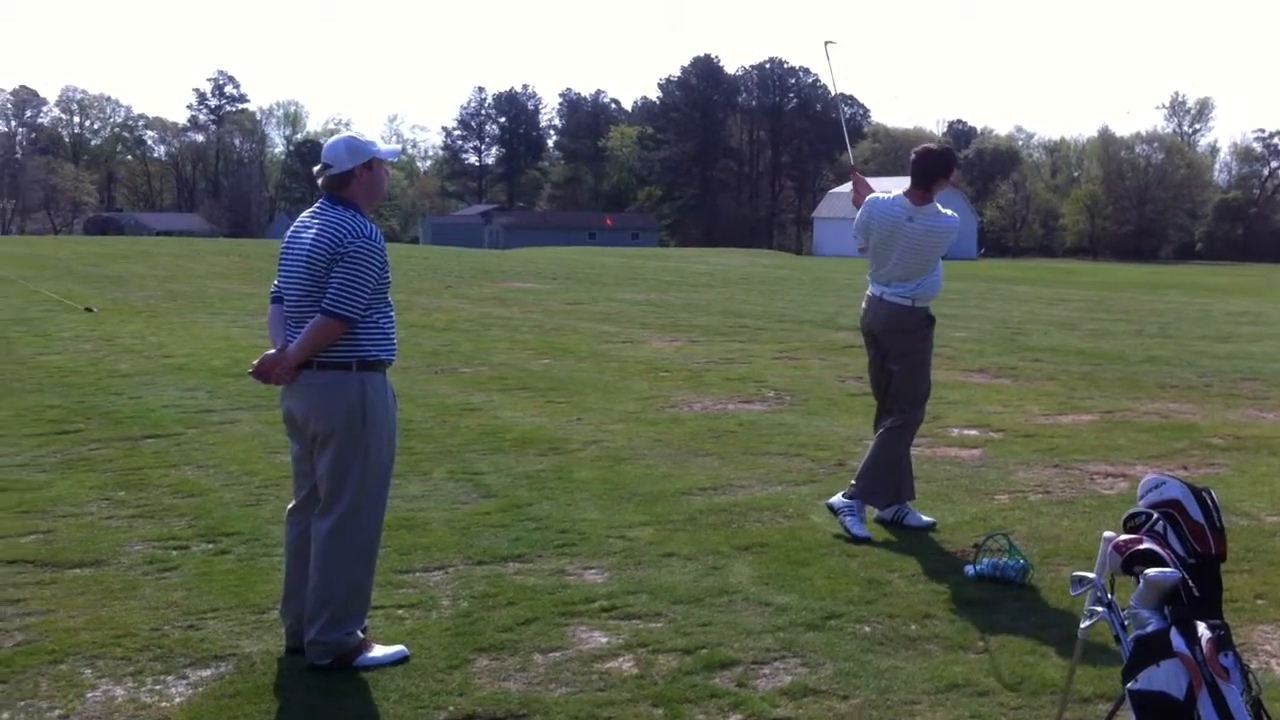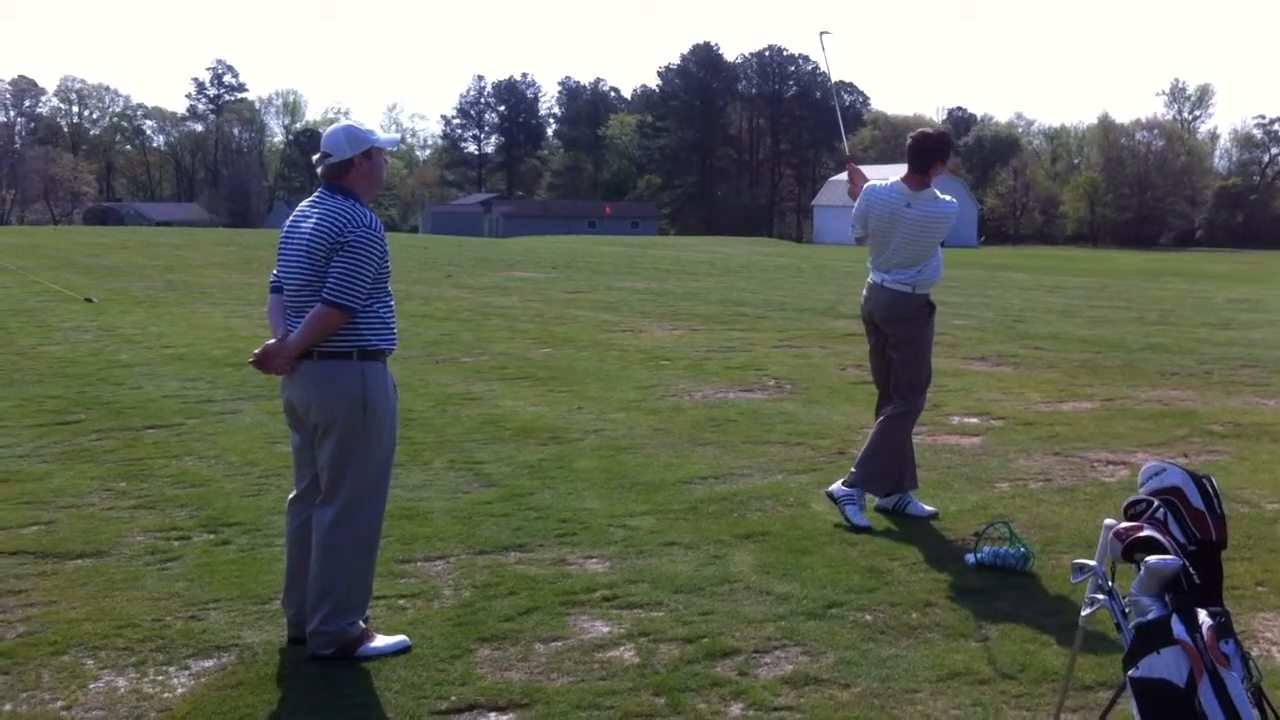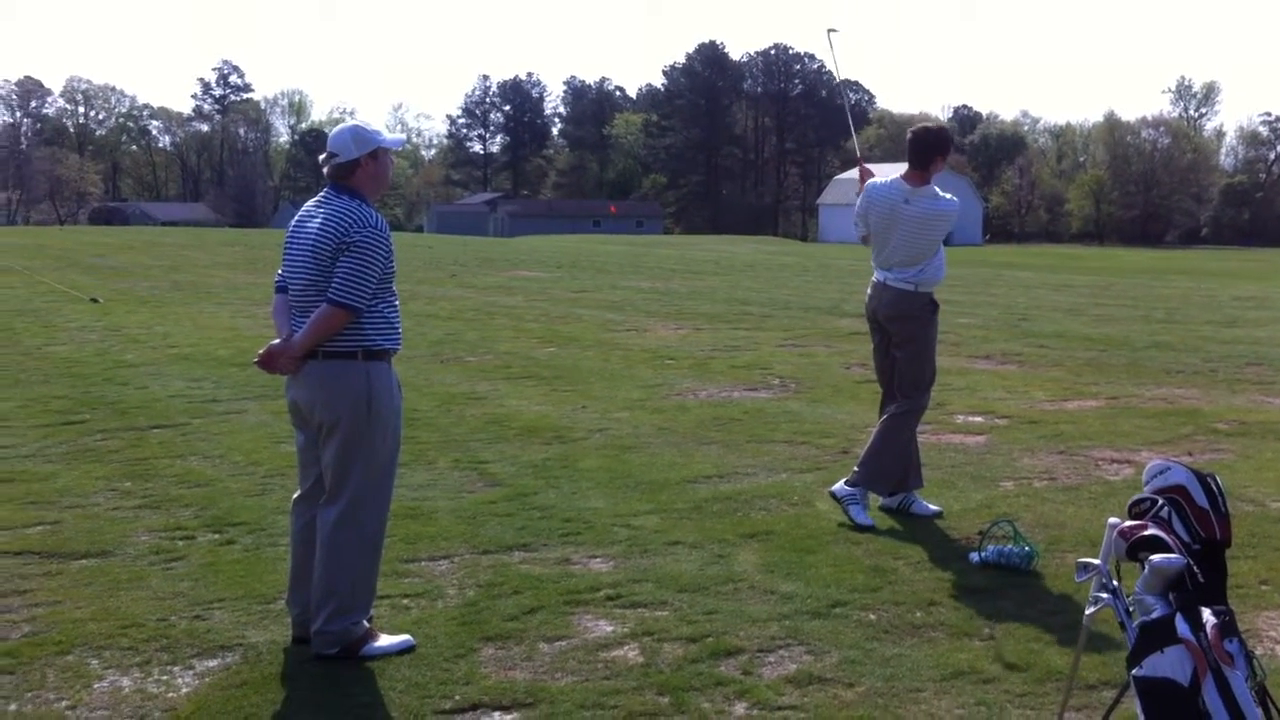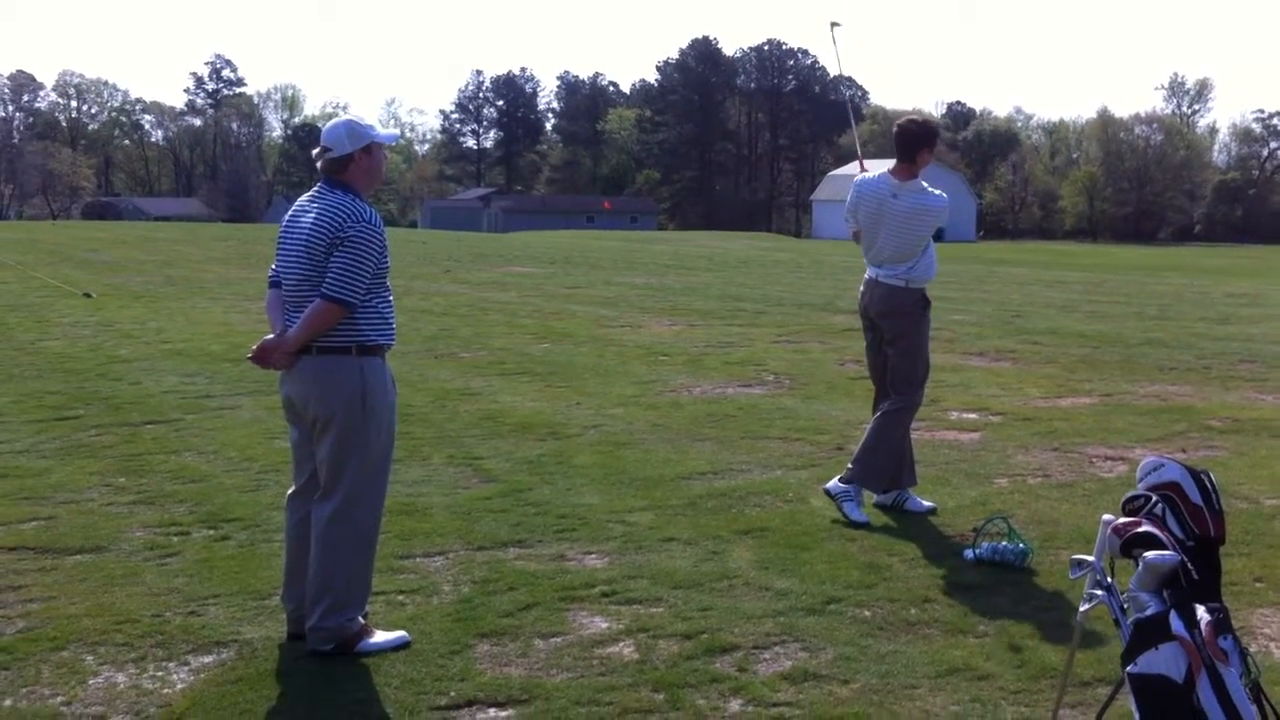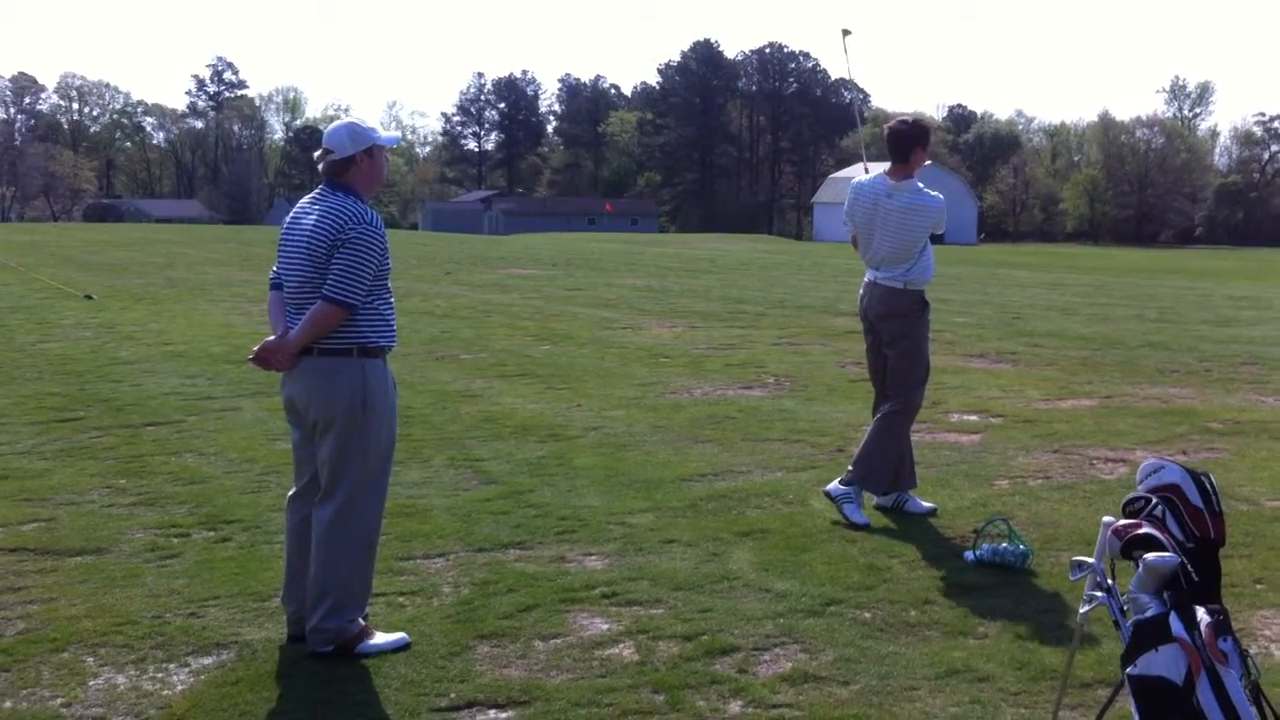
dt=0.2s
person 1, frame 1
left shoulder: (303, 226)
right shoulder: (361, 235)
left elbow: (280, 301)
right elbow: (335, 318)
left wrist: (282, 356)
right wrist: (287, 362)
left hip: (305, 387)
right hip: (350, 388)
left knee: (310, 508)
right knee: (349, 515)
left ankle: (302, 626)
right ankle: (334, 640)
person 1, frame 2
left shoulder: (301, 215)
right shoulder: (360, 224)
left elbow: (279, 290)
right elbow: (335, 307)
left wrist: (282, 345)
right wrist: (288, 351)
left hip: (305, 377)
right hip: (351, 377)
left knee: (311, 498)
right knee: (350, 505)
left ankle: (304, 617)
right ankle: (336, 631)
person 1, frame 3
left shoulder: (306, 215)
right shoulder: (366, 225)
left elbow: (285, 290)
right elbow: (341, 307)
left wrist: (286, 345)
right wrist: (293, 351)
left hip: (310, 377)
right hip: (355, 377)
left knee: (314, 498)
right knee: (354, 505)
left ankle: (308, 616)
right ankle: (340, 630)
person 1, frame 4
left shoulder: (300, 210)
right shoulder: (360, 219)
left elbow: (278, 285)
right elbow: (335, 301)
left wrist: (281, 340)
right wrist: (287, 346)
left hip: (303, 373)
right hip: (350, 372)
left knee: (309, 494)
right knee: (348, 501)
left ankle: (303, 613)
right ankle: (335, 627)
person 1, frame 5
left shoulder: (302, 212)
right shoulder: (361, 221)
left elbow: (279, 286)
right elbow: (337, 304)
left wrist: (282, 340)
right wrist: (289, 348)
left hip: (305, 374)
right hip: (351, 374)
left knee: (310, 495)
right knee: (349, 501)
left ankle: (303, 614)
right ankle: (335, 628)
person 2, frame 1
left shoulder: (875, 207)
right shoulder: (948, 225)
left hip: (875, 309)
right hip: (910, 319)
left knee: (891, 410)
right knee: (906, 414)
left ankle: (892, 502)
right ankle: (853, 497)
person 2, frame 2
left shoulder: (874, 194)
right shoulder: (947, 211)
left hip: (875, 297)
right hip: (910, 307)
left knee: (893, 398)
right knee: (907, 401)
left ankle: (894, 490)
right ankle: (853, 484)
person 2, frame 3
left shoulder: (875, 191)
right shoulder: (947, 208)
left hip: (879, 295)
right hip: (914, 305)
left knee: (897, 397)
right knee: (911, 400)
left ankle: (898, 489)
right ankle: (856, 484)
person 2, frame 4
left shoulder: (863, 186)
right shoulder: (935, 204)
left hip: (872, 292)
right hip: (906, 301)
left knee: (889, 393)
right knee: (904, 397)
left ankle: (893, 486)
right ankle: (850, 481)
person 2, frame 5
left shoulder: (860, 189)
right shoulder: (931, 204)
left hip: (871, 294)
right hip: (905, 303)
left knee: (889, 396)
right knee: (904, 399)
left ankle: (894, 488)
right ankle: (850, 483)
